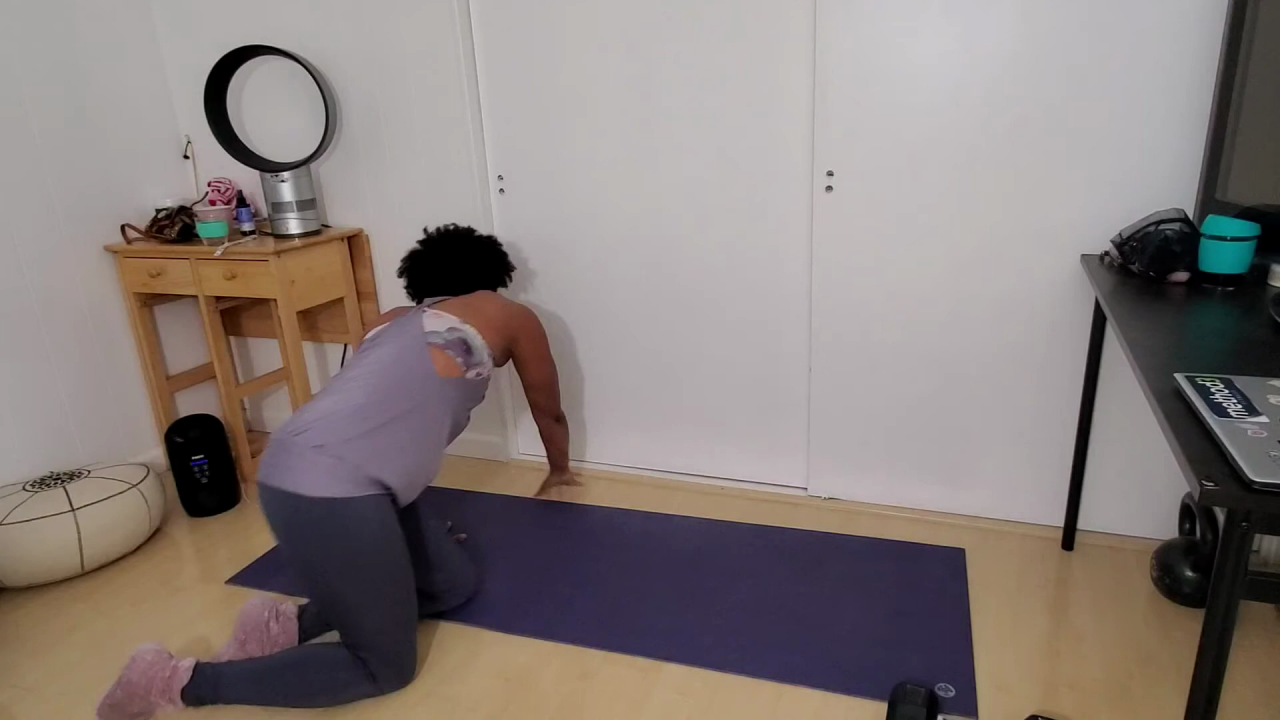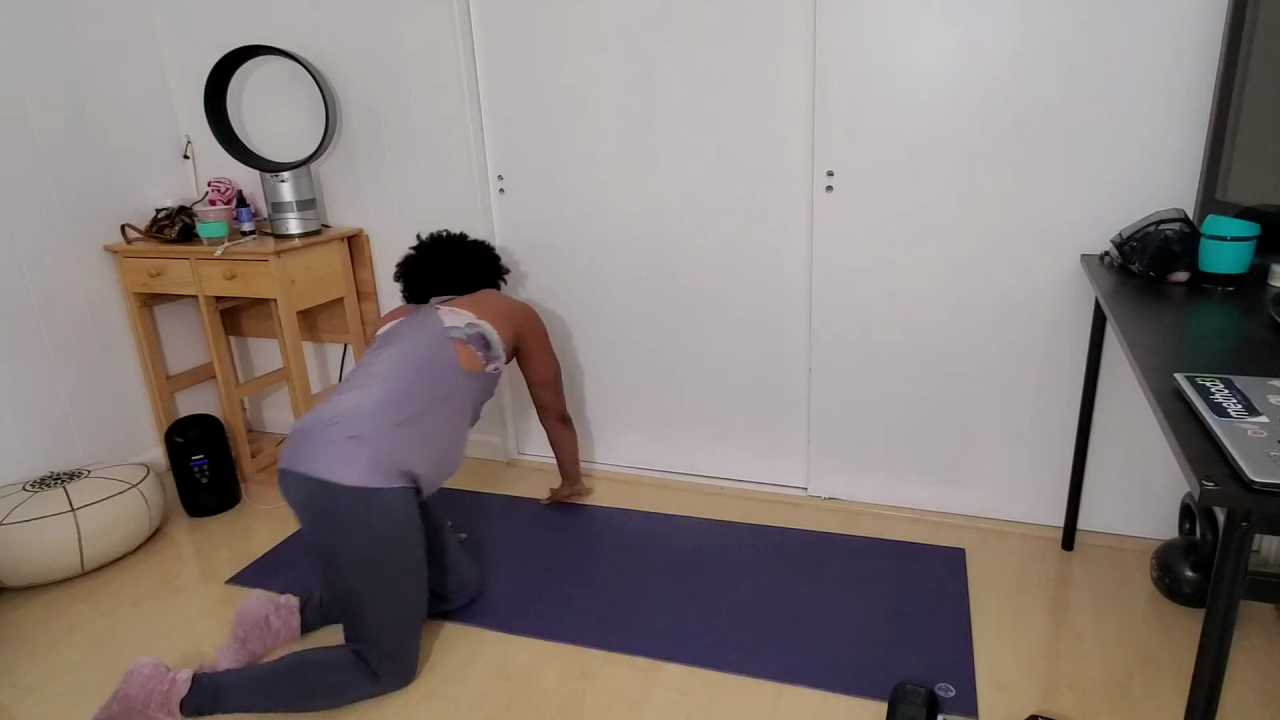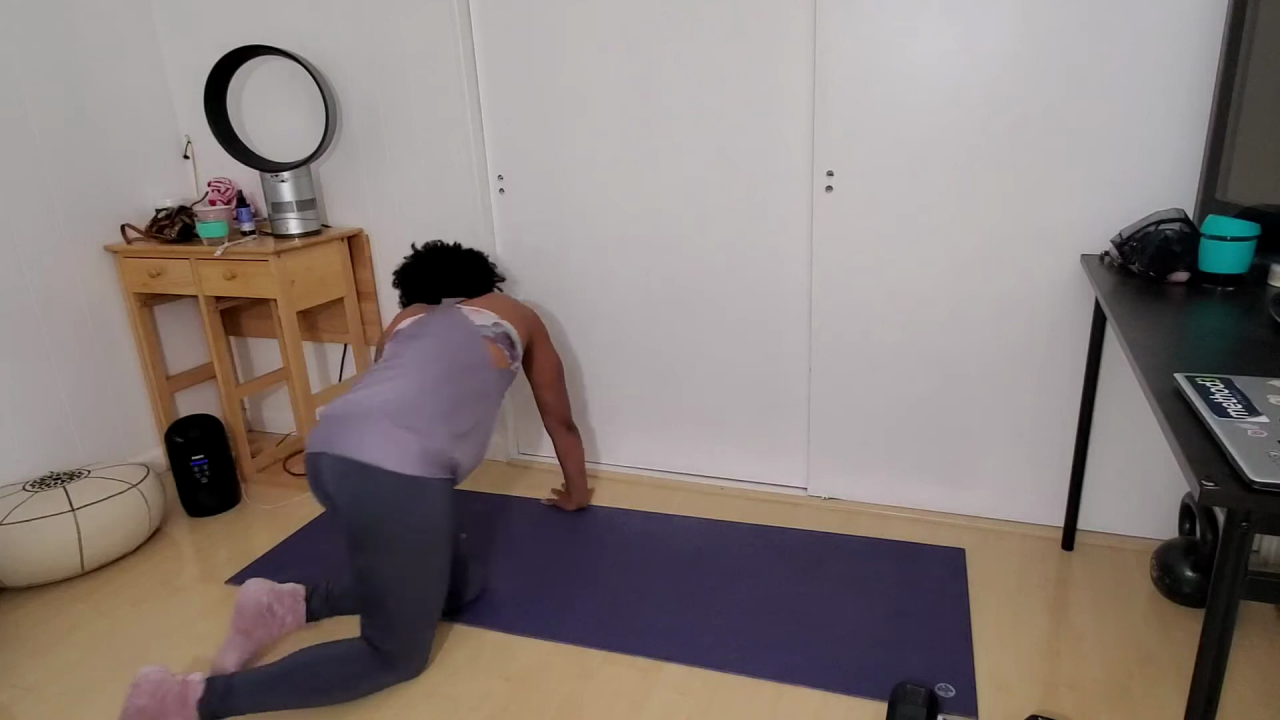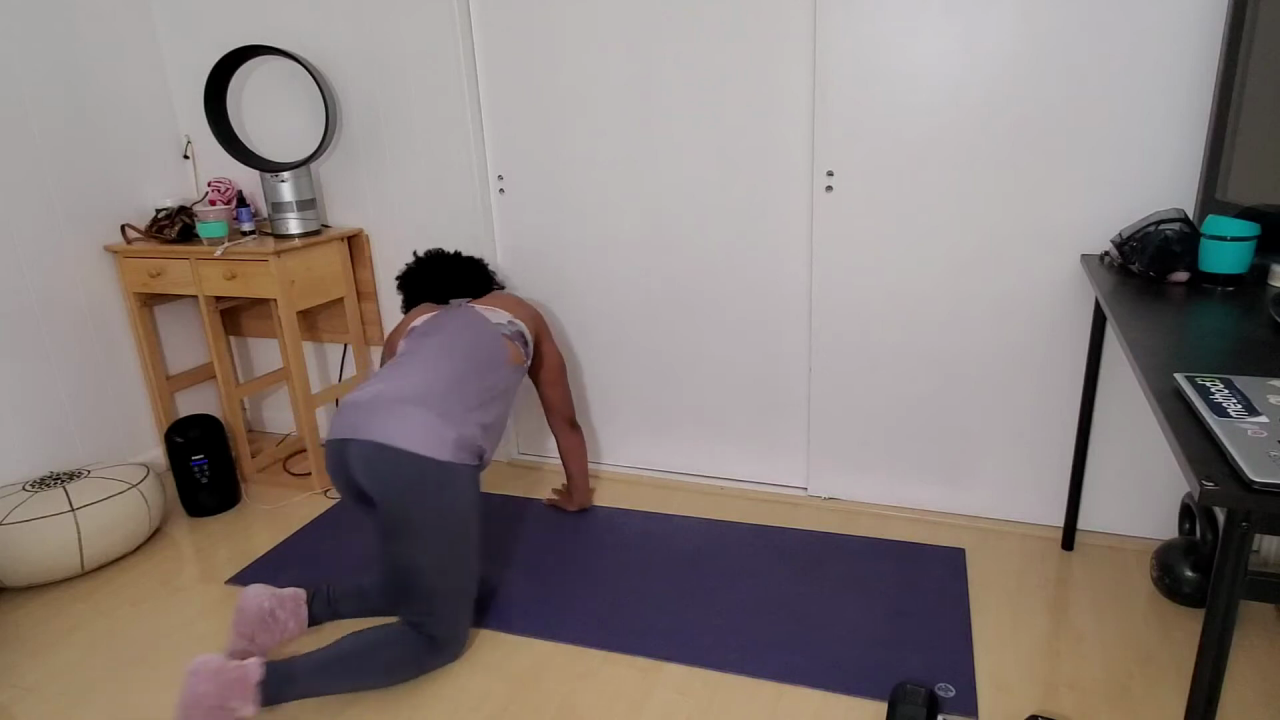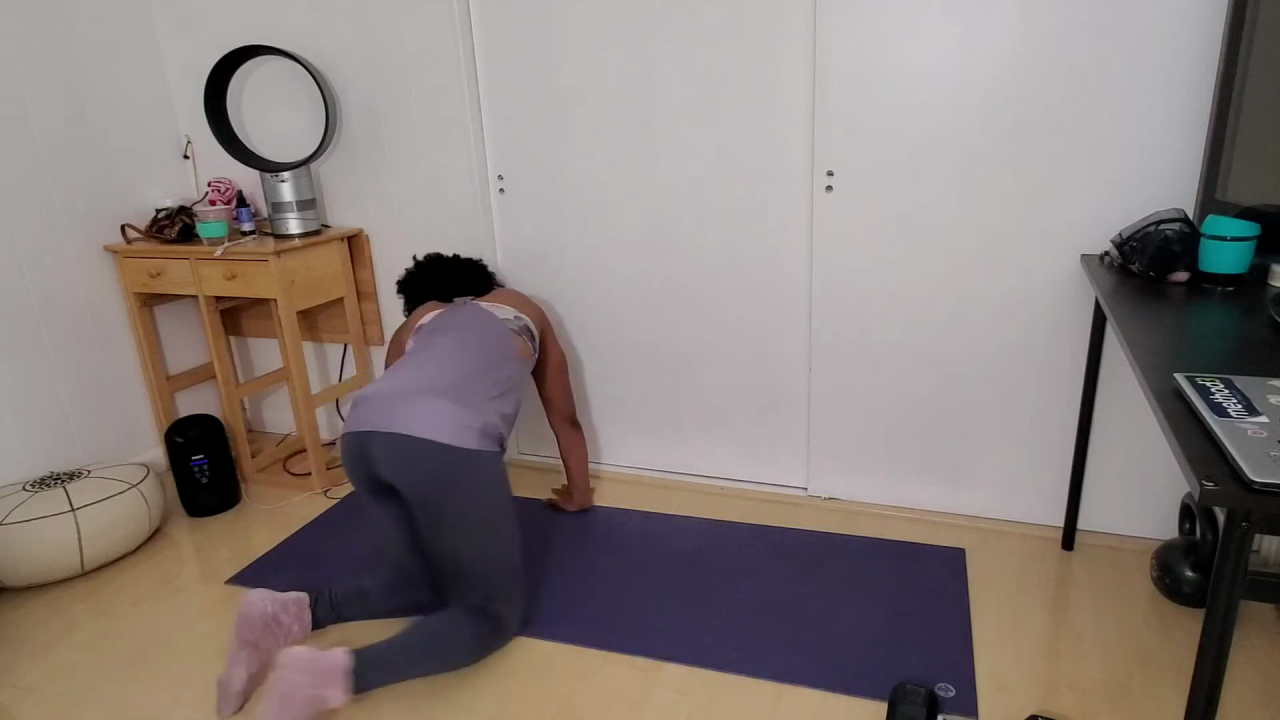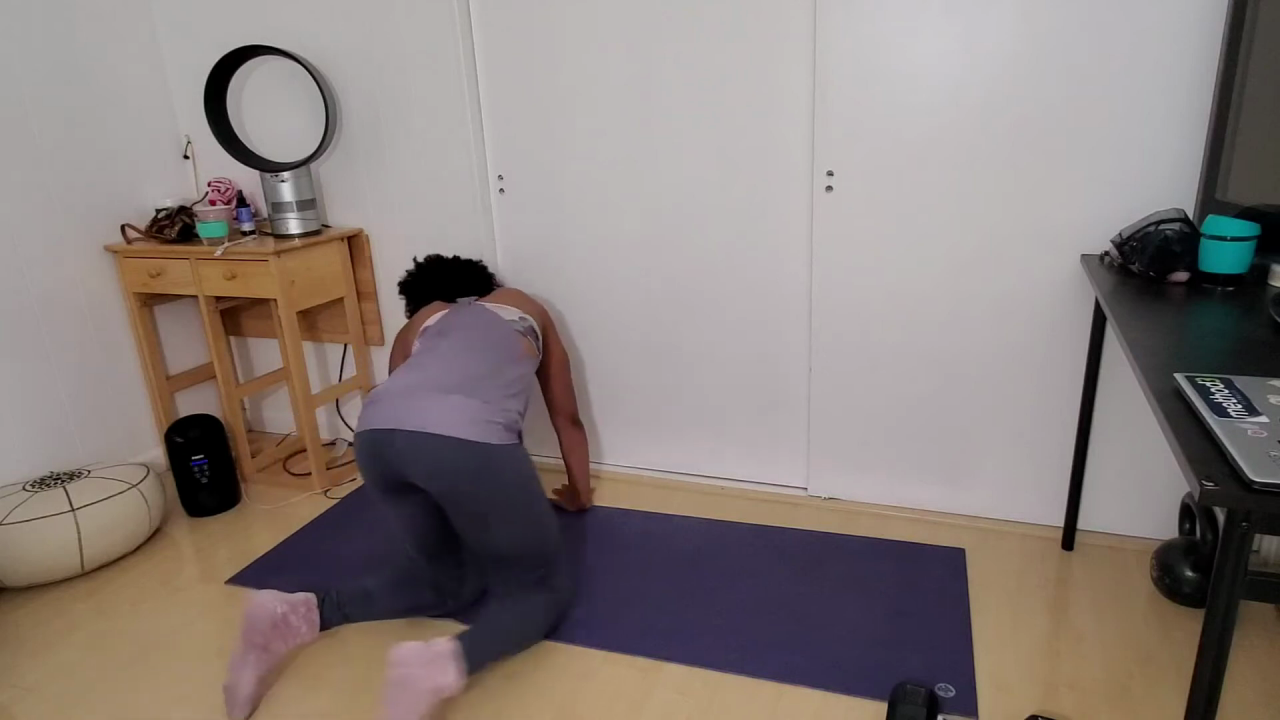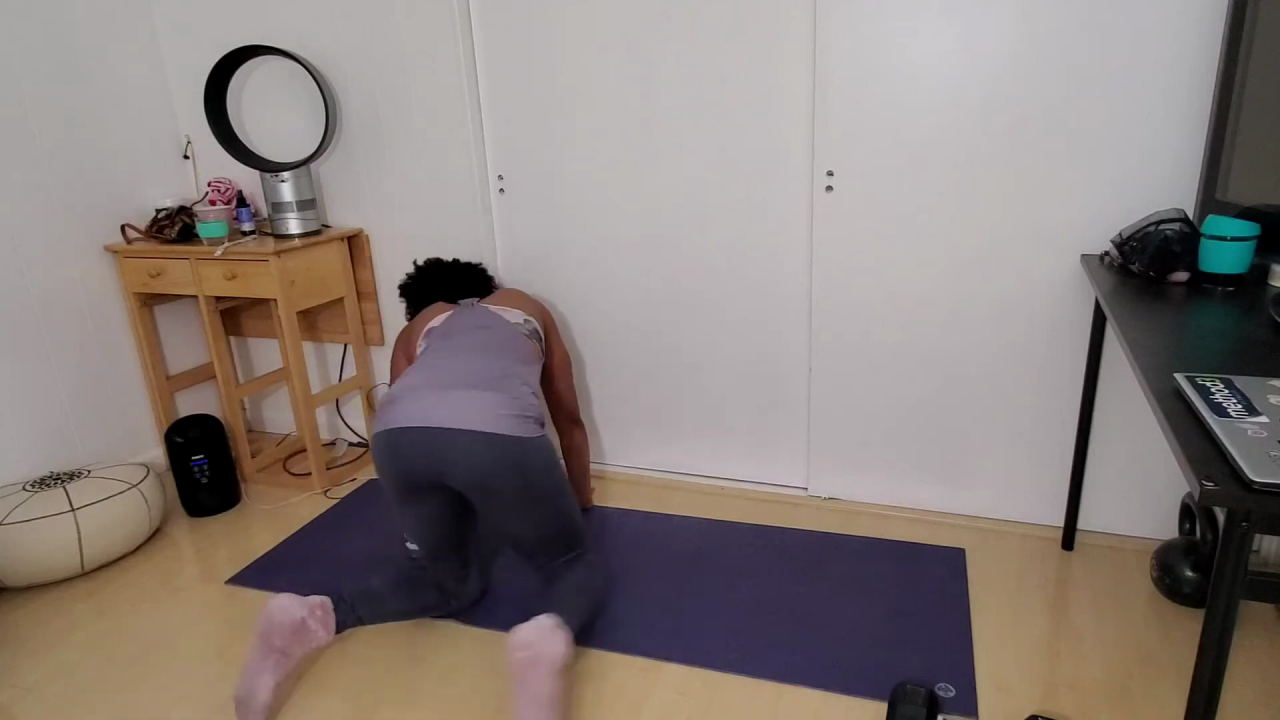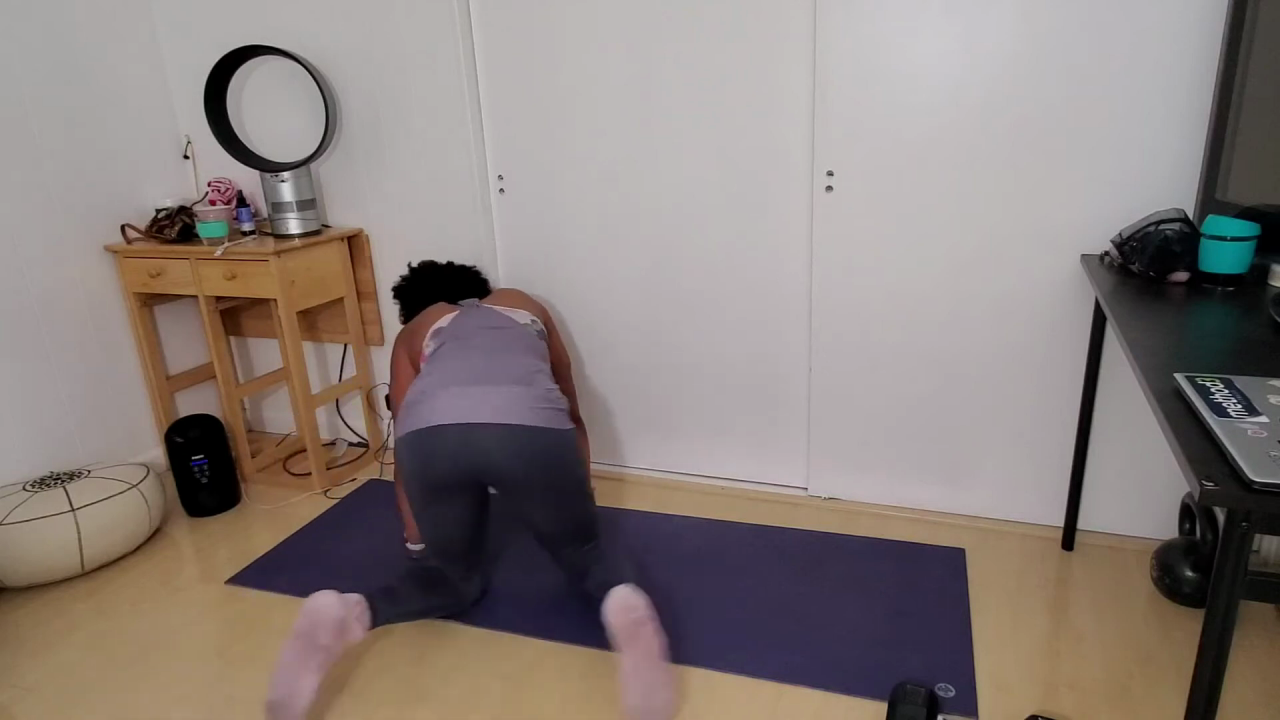
dt=0.1s
person 1, frame 1
left shoulder: (392, 320)
right shoulder: (508, 315)
right elbow: (549, 412)
left wrist: (420, 533)
right wrist: (560, 470)
left hip: (293, 466)
right hip: (332, 493)
left knee: (454, 584)
right knee: (384, 667)
left ankle: (288, 621)
person 1, frame 2
left shoulder: (396, 319)
right shoulder: (511, 313)
right elbow: (555, 413)
left wrist: (424, 527)
right wrist: (570, 481)
left hip: (309, 463)
right hip: (356, 484)
left knee: (457, 585)
right knee: (385, 666)
left ankle: (290, 613)
person 1, frame 3
left shoulder: (401, 322)
right shoulder: (516, 316)
right elbow: (560, 418)
right wrist: (576, 489)
left hip: (328, 449)
right hip: (396, 467)
left knee: (456, 585)
right knee: (396, 654)
left ankle: (292, 603)
person 1, frame 4
left shoulder: (408, 325)
right shoulder: (520, 312)
right elbow: (563, 417)
right wrist: (577, 491)
left hip: (347, 438)
right hip: (425, 453)
left knee: (442, 580)
right knee: (437, 635)
left ankle: (294, 607)
person 1, frame 5
left shoulder: (412, 324)
right shoulder: (523, 309)
right elbow: (565, 417)
left wrist: (415, 524)
right wrist: (579, 492)
left hip: (363, 431)
right hip: (451, 440)
left knee: (442, 580)
right knee: (491, 615)
left ankle: (290, 612)
right ankle: (334, 674)
person 1, frame 6
left shoulder: (415, 325)
right shoulder: (527, 309)
right elbow: (567, 417)
left wrist: (416, 522)
right wrist: (579, 493)
left hip: (378, 432)
right hip: (469, 439)
left knee: (449, 580)
right knee: (540, 588)
left ankle: (299, 613)
right ankle: (441, 666)
person 1, frame 7
left shoulder: (416, 328)
right shoulder: (528, 307)
right elbow: (569, 414)
left wrist: (421, 534)
right wrist: (580, 493)
left hip: (401, 431)
right hip: (500, 435)
left knee: (451, 583)
right knee: (576, 566)
left ankle: (309, 618)
right ankle: (548, 640)
person 1, frame 8
left shoulder: (414, 330)
right shoulder: (524, 305)
left elbow: (408, 448)
right elbow: (571, 408)
left wrist: (416, 533)
right wrist: (579, 497)
left hip: (431, 434)
right hip: (532, 428)
left knee: (453, 577)
right knee: (582, 554)
left ankle: (348, 615)
right ankle: (627, 614)
